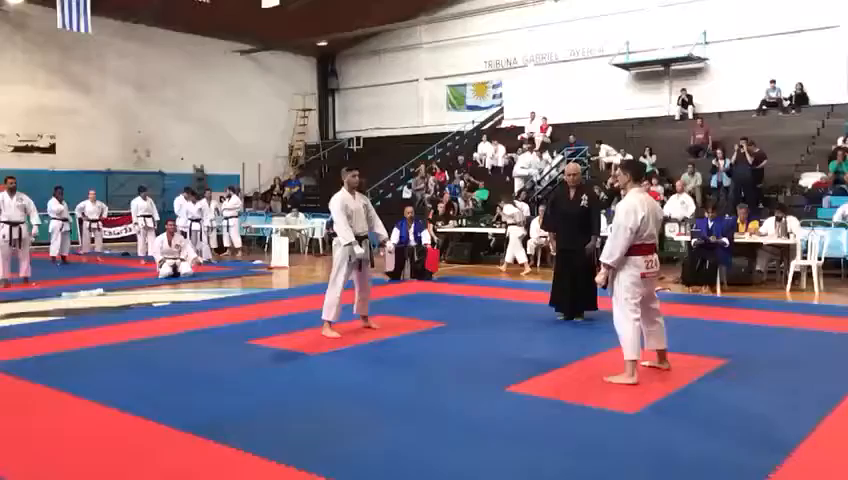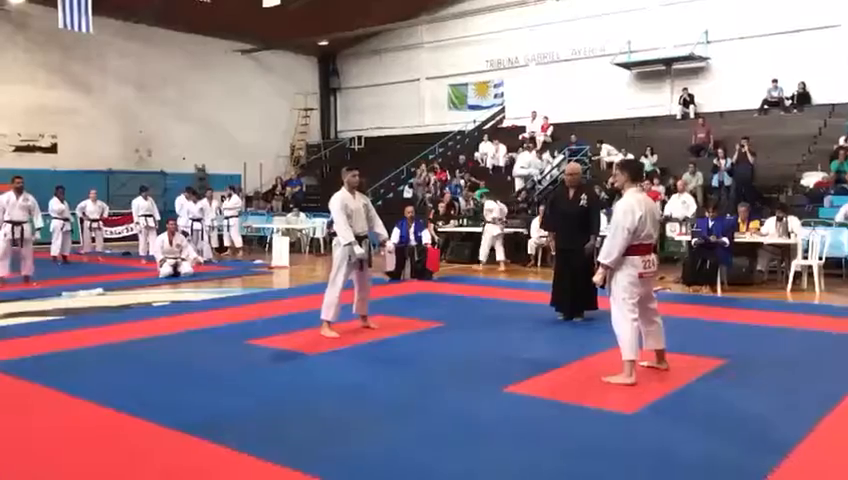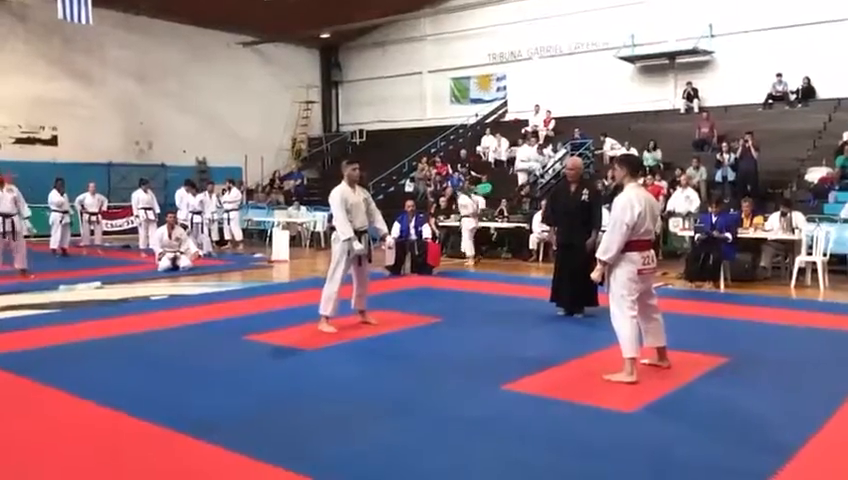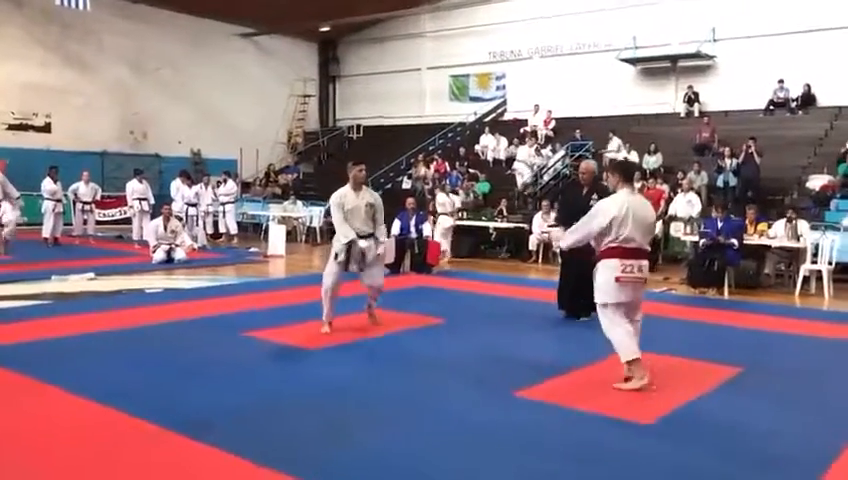
dt=0.5s
person 1, frame 1
left shoulder: (628, 204)
right shoulder: (651, 202)
left elbow: (618, 239)
right elbow: (652, 233)
left wrist: (604, 269)
left hip: (630, 264)
right hip: (649, 261)
left knee: (627, 315)
right knee: (650, 311)
left ankle: (630, 373)
right ankle: (662, 359)
person 1, frame 2
left shoulder: (625, 204)
right shoulder: (650, 202)
left elbow: (616, 239)
right elbow: (653, 234)
left wrist: (602, 268)
left hip: (628, 264)
right hip: (647, 261)
left knee: (625, 315)
right knee: (649, 311)
left ankle: (628, 373)
right ankle: (660, 359)
person 1, frame 3
left shoulder: (625, 199)
right shoulder: (649, 197)
left elbow: (615, 235)
left wrist: (600, 265)
left hip: (627, 260)
right hip: (646, 257)
left knee: (624, 312)
right knee: (648, 308)
left ankle: (629, 370)
right ankle: (662, 356)
person 1, frame 4
left shoulder: (609, 204)
right shoulder: (647, 206)
left elbow: (584, 229)
right elbow: (647, 236)
left wrist: (562, 241)
left hip: (614, 266)
right hip: (639, 265)
left knee: (613, 320)
right knee: (631, 318)
left ankle: (639, 374)
right ankle: (633, 368)
person 2, frame 1
left shoulder: (363, 199)
right shoulder: (338, 199)
left elbow: (374, 220)
right elbow: (342, 226)
left wrist: (385, 240)
right wrist: (354, 245)
left hip: (363, 244)
right hip: (346, 246)
left knee: (364, 284)
right knee: (337, 284)
left ankle: (364, 318)
right ankle: (327, 325)
person 2, frame 2
left shoulder: (363, 199)
right shoulder: (338, 199)
left elbow: (374, 220)
right elbow: (341, 225)
left wrist: (385, 239)
right wrist: (354, 245)
left hip: (364, 243)
right hip: (346, 245)
left knee: (364, 283)
right knee: (336, 284)
left ankle: (363, 318)
right ankle: (326, 325)
person 2, frame 3
left shoulder: (363, 193)
right shoulder: (337, 193)
left elbow: (374, 215)
right elbow: (341, 220)
left wrist: (385, 235)
right wrist: (353, 241)
left hip: (363, 239)
right hip: (345, 240)
left knee: (362, 278)
right knee: (335, 278)
left ankle: (362, 313)
right ankle: (324, 320)
person 2, frame 4
left shoulder: (373, 197)
right shoulder: (338, 196)
left elbow: (379, 222)
right elbow: (340, 224)
left wrist: (381, 243)
right wrist: (357, 241)
left hip: (368, 243)
right hip: (344, 244)
left knee: (376, 283)
right knee: (330, 283)
left ankle: (370, 308)
right ankle: (327, 320)
person 3, frame 1
left shoulder: (589, 194)
right shoulder: (558, 194)
left elbow: (595, 220)
right elbow: (550, 217)
left wrist: (593, 241)
right wrist: (552, 239)
left hip: (583, 244)
right hip: (563, 243)
left knee: (581, 277)
right knee: (562, 276)
left ankle: (578, 310)
right ankle: (564, 309)
person 3, frame 2
left shoulder: (589, 194)
right shoulder: (558, 194)
left elbow: (595, 219)
right elbow: (550, 217)
left wrist: (592, 241)
right wrist: (552, 238)
left hip: (582, 243)
right hip: (562, 242)
left knee: (581, 276)
right knee: (562, 276)
left ankle: (578, 310)
right ankle: (564, 309)
person 3, frame 3
left shoulder: (590, 189)
right shoulder: (559, 188)
left elbow: (596, 215)
right elbow: (551, 211)
left wrist: (593, 237)
right wrist: (553, 233)
left hip: (583, 239)
right hip: (564, 237)
left knee: (581, 272)
right knee: (562, 271)
left ankle: (579, 305)
right ankle: (564, 304)
person 3, frame 4
left shoulder: (602, 192)
right shoulder: (571, 188)
right elbow: (563, 211)
left knee: (588, 275)
right knee: (569, 274)
left ankle: (586, 309)
right ankle: (570, 307)
